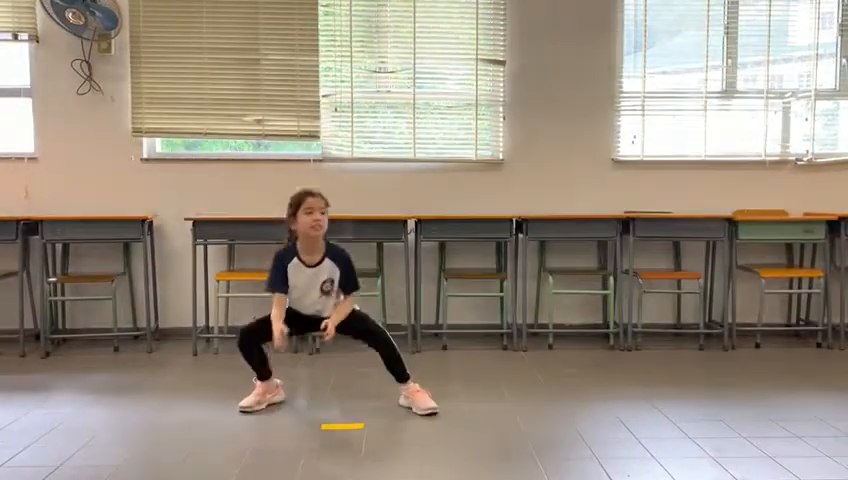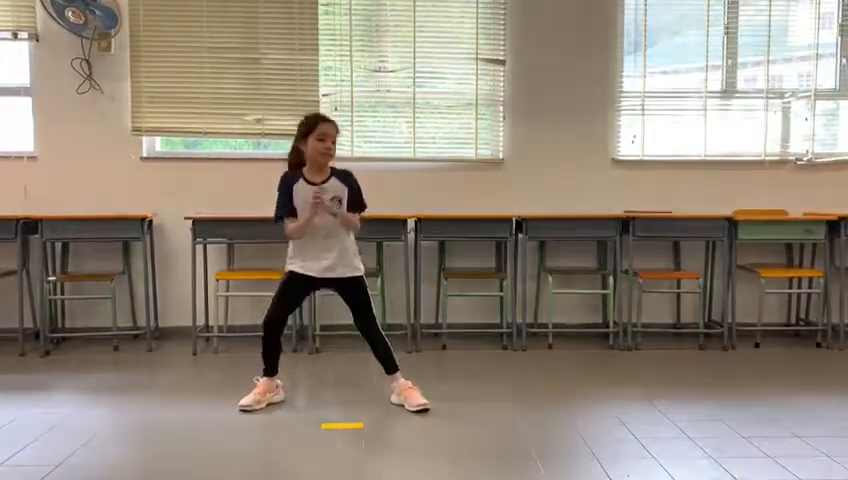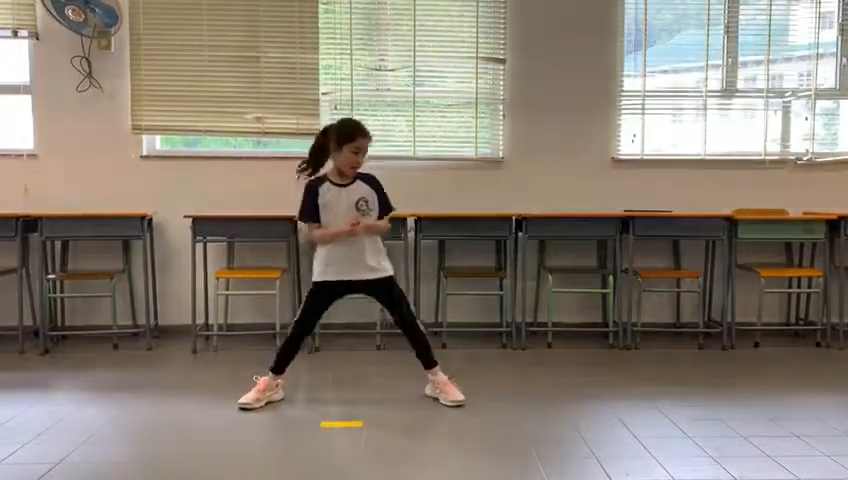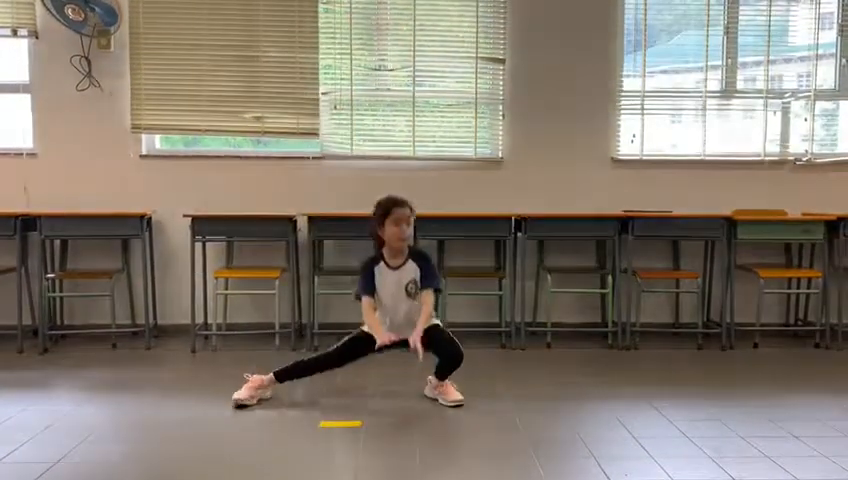
dt=0.5s
person 1, frame 1
left shoulder: (339, 256)
right shoulder: (284, 257)
left elbow: (348, 298)
right elbow: (278, 303)
left wrist: (335, 320)
right wrist: (278, 327)
left hip: (335, 314)
right hip: (298, 314)
left knee: (380, 337)
right knee: (246, 337)
left ankle: (408, 389)
right ankle: (268, 387)
person 1, frame 2
left shoulder: (345, 180)
right shoulder: (290, 183)
left elbow: (355, 226)
right elbow: (291, 233)
left wrist: (338, 213)
right wrist: (310, 215)
left hip: (344, 267)
right hip: (303, 267)
left knee: (368, 325)
right knee: (272, 323)
left ankle: (399, 384)
right ankle: (269, 384)
person 1, frame 3
left shoulder: (370, 184)
right shoulder: (315, 188)
left elbow: (384, 224)
right elbow: (314, 235)
left wrist: (368, 225)
right wrist: (344, 230)
left hip: (375, 269)
right hip: (331, 272)
left knee: (408, 322)
right knee: (302, 327)
left ankle: (436, 378)
right ankle: (271, 382)
person 1, frame 4
left shoulder: (421, 260)
right shoulder: (371, 267)
left elbow: (428, 299)
right elbow: (367, 307)
left wrist: (418, 332)
right wrist: (380, 334)
left hip: (418, 325)
right hip: (380, 329)
left knee: (454, 353)
right knee: (328, 359)
left ankle: (438, 382)
right ankle: (264, 382)
